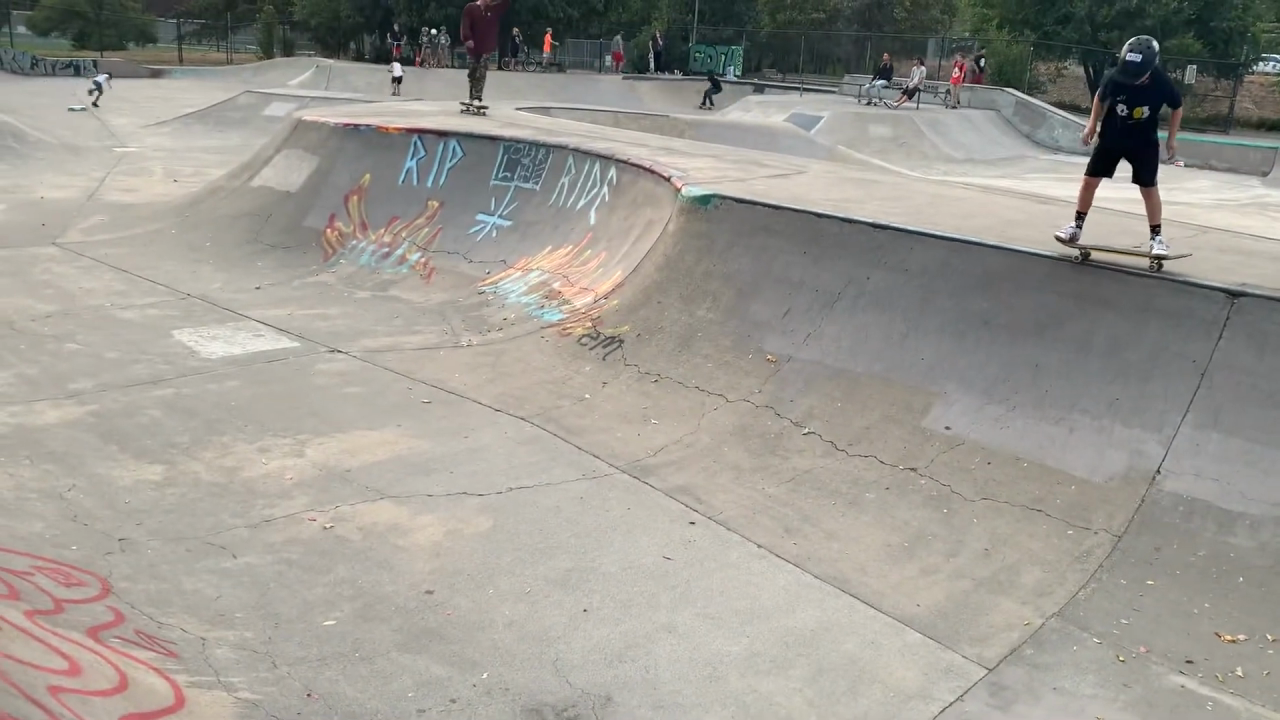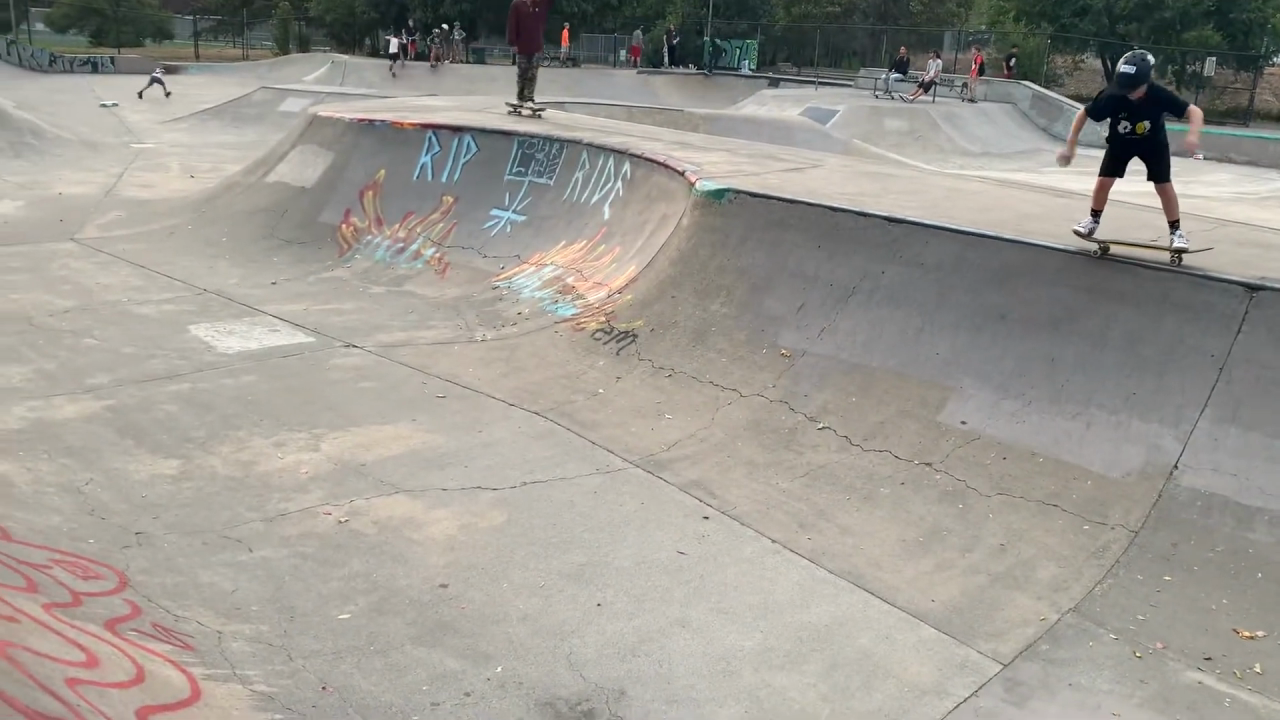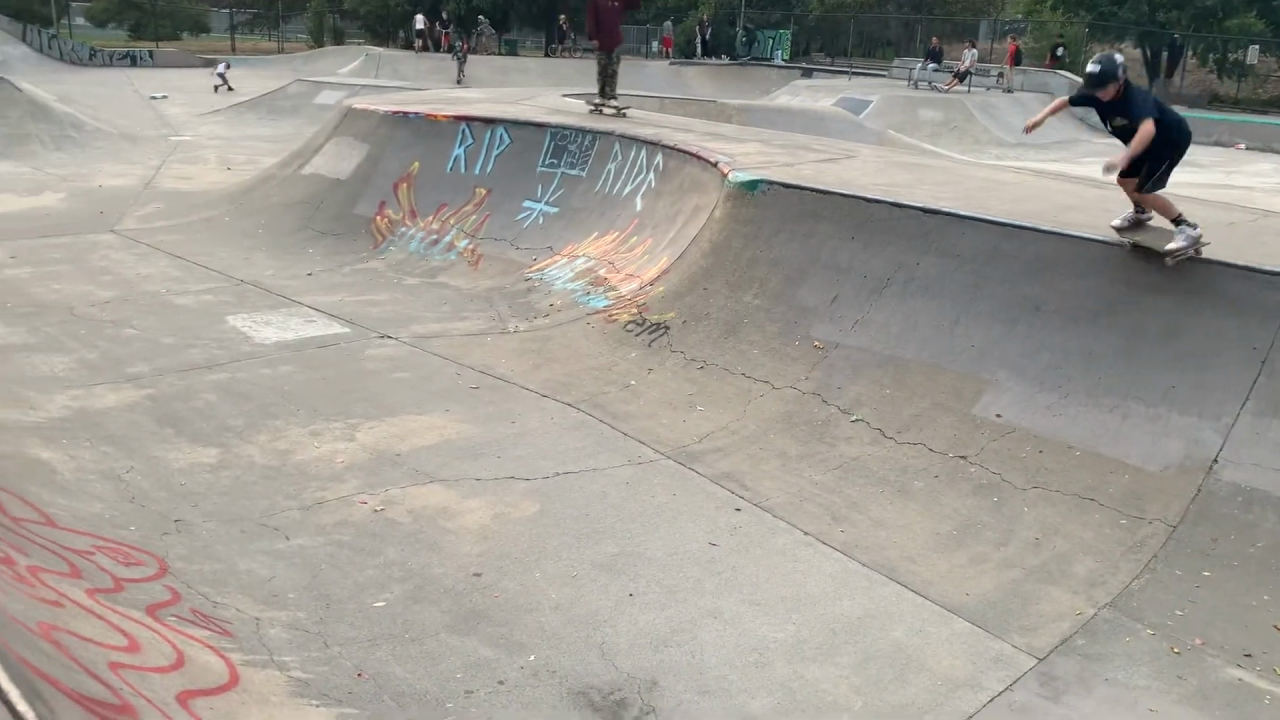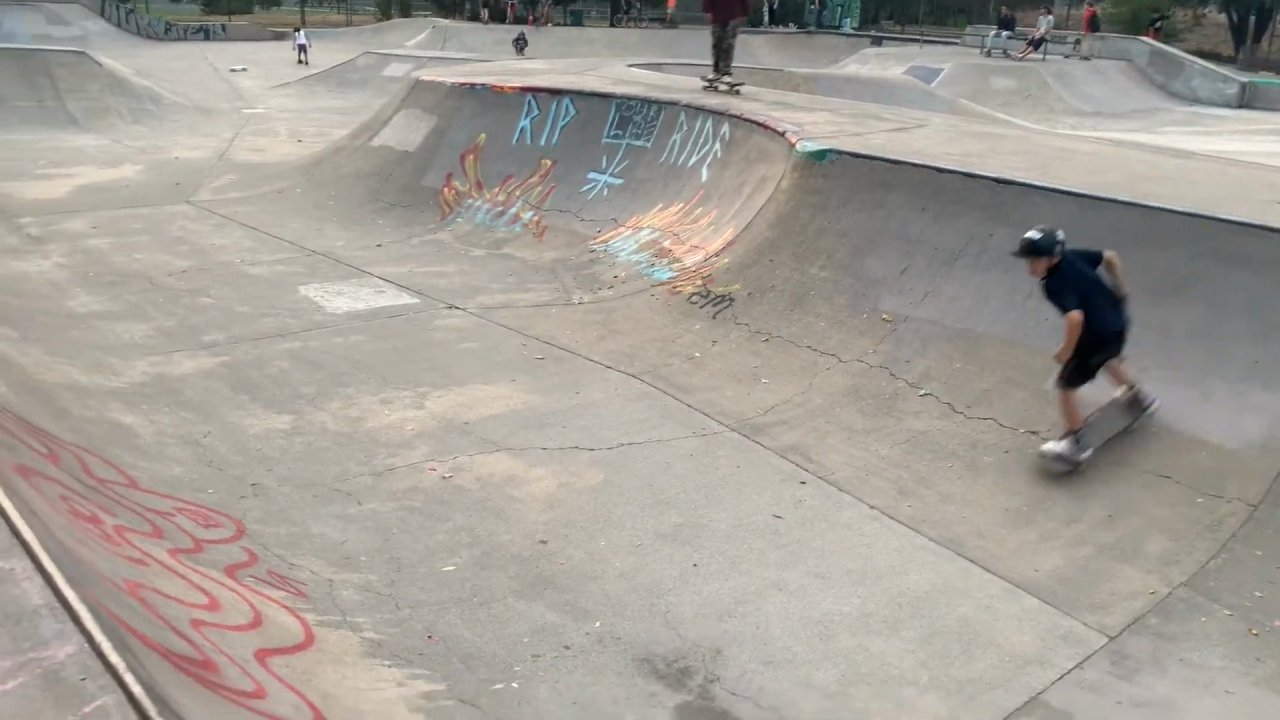
dt=0.5s
person 1, frame 1
left shoulder: (1162, 83)
right shoulder: (1114, 77)
left elbow: (1177, 108)
right elbow: (1100, 97)
left wrist: (1172, 138)
right wrist: (1092, 123)
left hip: (1144, 142)
right hip: (1110, 138)
left knee: (1149, 188)
right knee: (1089, 180)
left ankle: (1156, 237)
right ankle: (1077, 226)
person 1, frame 2
left shoulder: (1159, 95)
right shoulder: (1112, 97)
left elbow: (1194, 111)
right elbow: (1083, 113)
left wrist: (1193, 135)
right wrist: (1070, 146)
left hip: (1153, 142)
right hip: (1119, 142)
left knee: (1163, 186)
right knee: (1104, 181)
left ankle: (1175, 232)
right ankle: (1093, 220)
person 1, frame 3
left shoulder: (1136, 98)
right shoulder: (1094, 96)
left elbow: (1148, 129)
right elbow: (1065, 101)
left wrist: (1124, 157)
right wrist: (1041, 116)
left hip: (1173, 139)
right hip: (1149, 143)
left knee: (1142, 191)
right knee: (1124, 180)
left ankle: (1186, 228)
right ankle: (1140, 212)
person 1, frame 4
left shoulder: (1056, 284)
right shoulder: (1076, 258)
left elbow: (1075, 319)
right elbow: (1110, 256)
left wrist: (1066, 349)
right wrist: (1120, 288)
left hip: (1098, 334)
right hip: (1117, 324)
left knee: (1065, 384)
right knee: (1106, 358)
left ankle: (1074, 443)
right ankle: (1138, 397)
